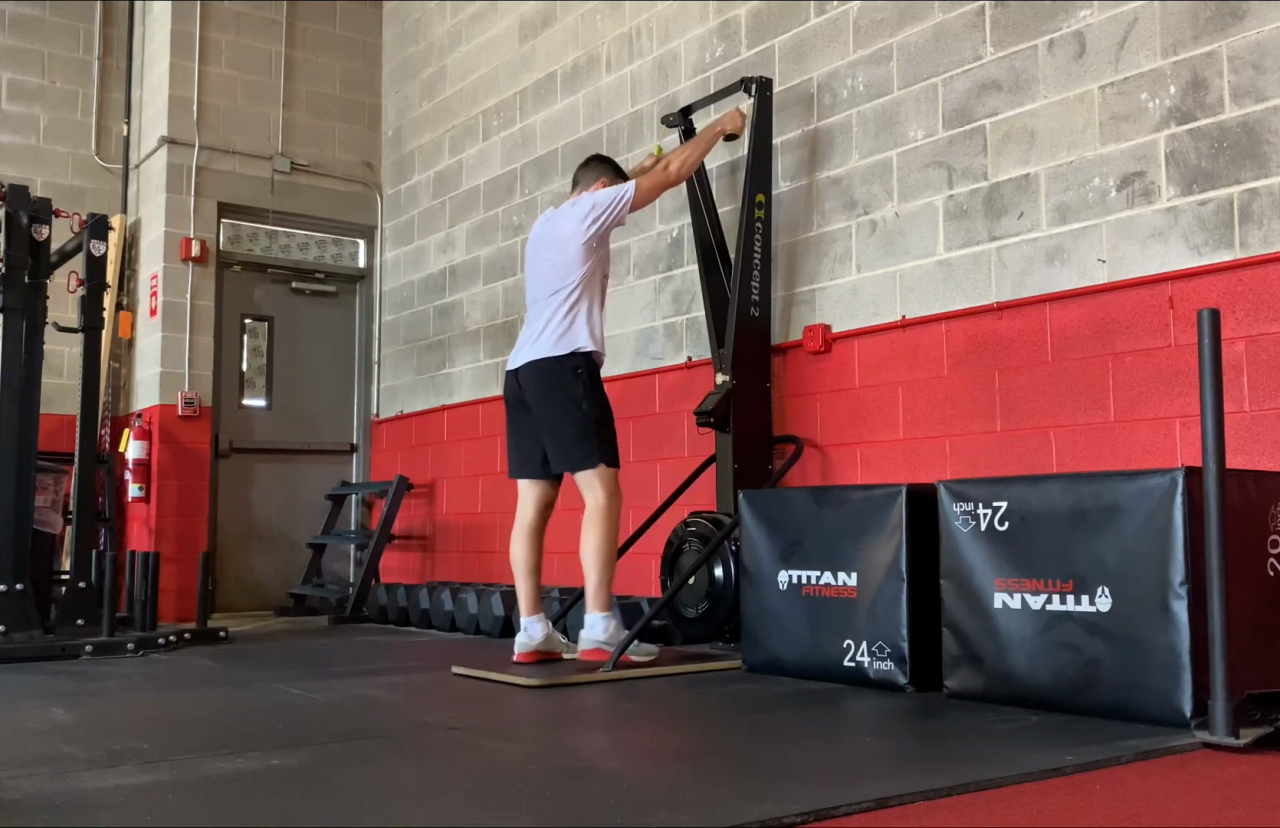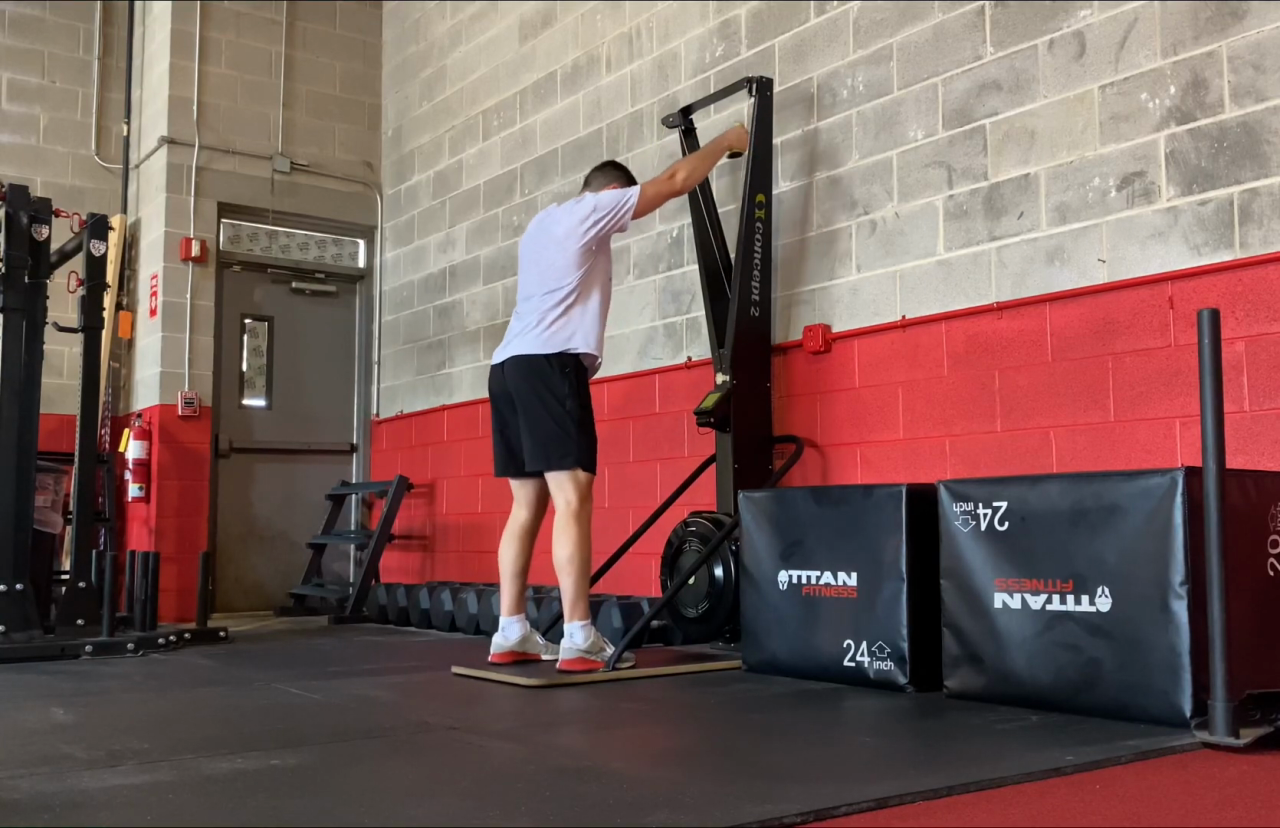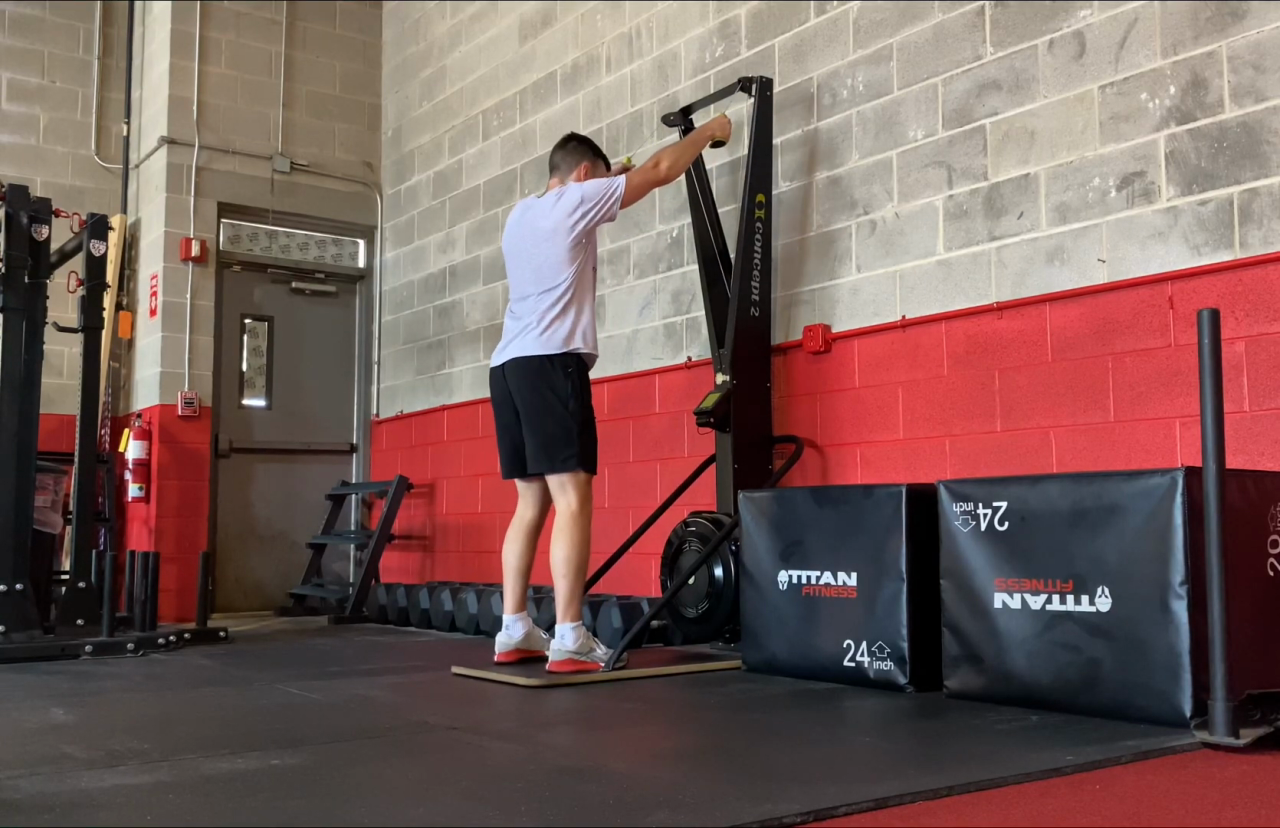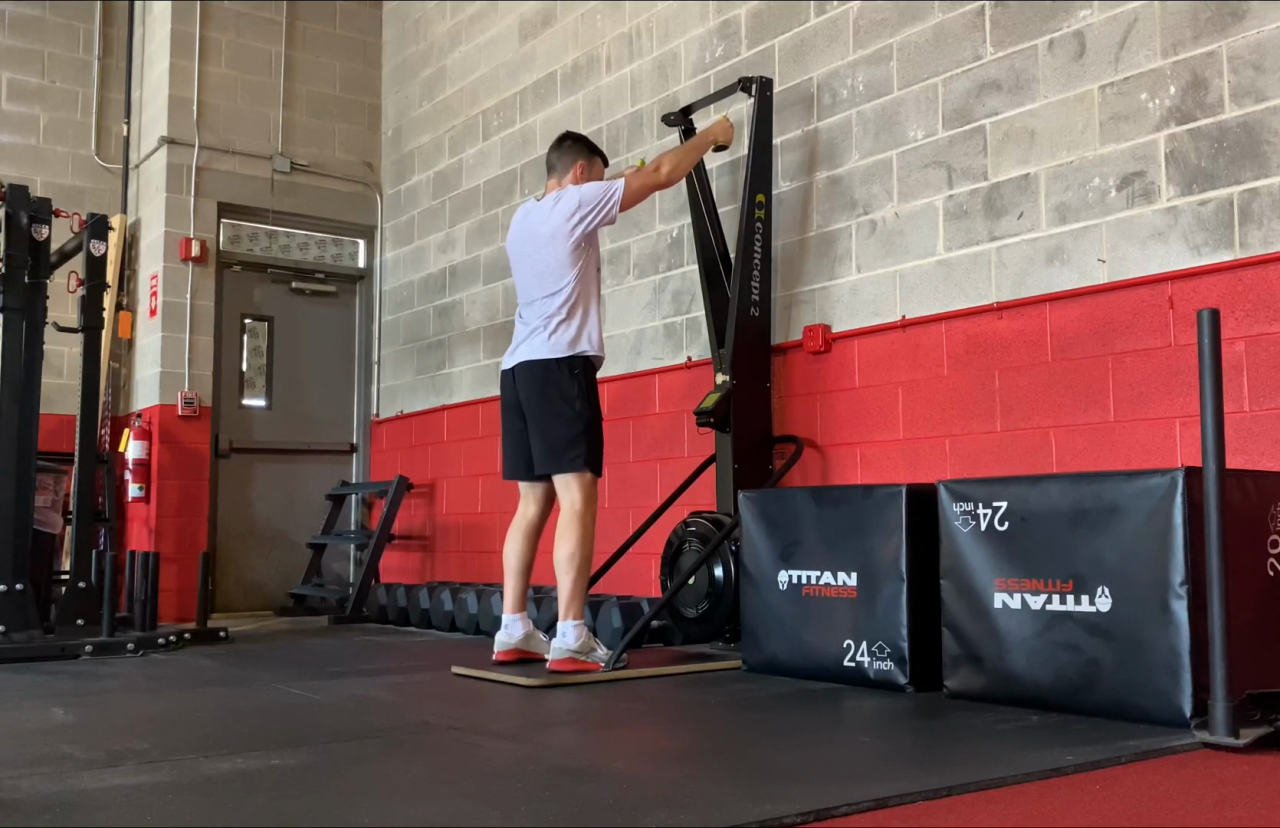
dt=0.7s
person 1, frame 1
left shoulder: (547, 222)
right shoulder: (589, 209)
right elbow: (674, 172)
left wrist: (637, 169)
right wrist: (721, 126)
left hip: (523, 369)
right hip: (564, 365)
left knee: (534, 504)
right knee: (601, 493)
left ankle: (532, 631)
right ankle: (601, 627)
person 1, frame 2
left shoulder: (544, 221)
right shoulder: (591, 209)
right elbow: (675, 181)
right wrist: (729, 140)
left hip: (508, 366)
right hip: (548, 363)
left knee: (528, 505)
right knee: (572, 499)
left ankle: (512, 632)
right ankle: (579, 638)
person 1, frame 3
left shoulder: (521, 213)
right shoulder: (577, 199)
right elbow: (660, 170)
left wrist: (609, 177)
right wrist: (709, 130)
left hip: (507, 367)
right hip: (551, 364)
left knee: (532, 504)
right knee: (572, 500)
left ankle: (515, 630)
right ankle: (570, 640)
person 1, frame 4
left shoulder: (524, 217)
right shoulder: (573, 203)
right elbow: (662, 175)
left wrist: (618, 182)
right wrist: (711, 135)
left hip: (520, 369)
right hip: (558, 364)
left knee: (533, 503)
right knee: (577, 500)
left ankle: (514, 630)
right ankle: (570, 638)
